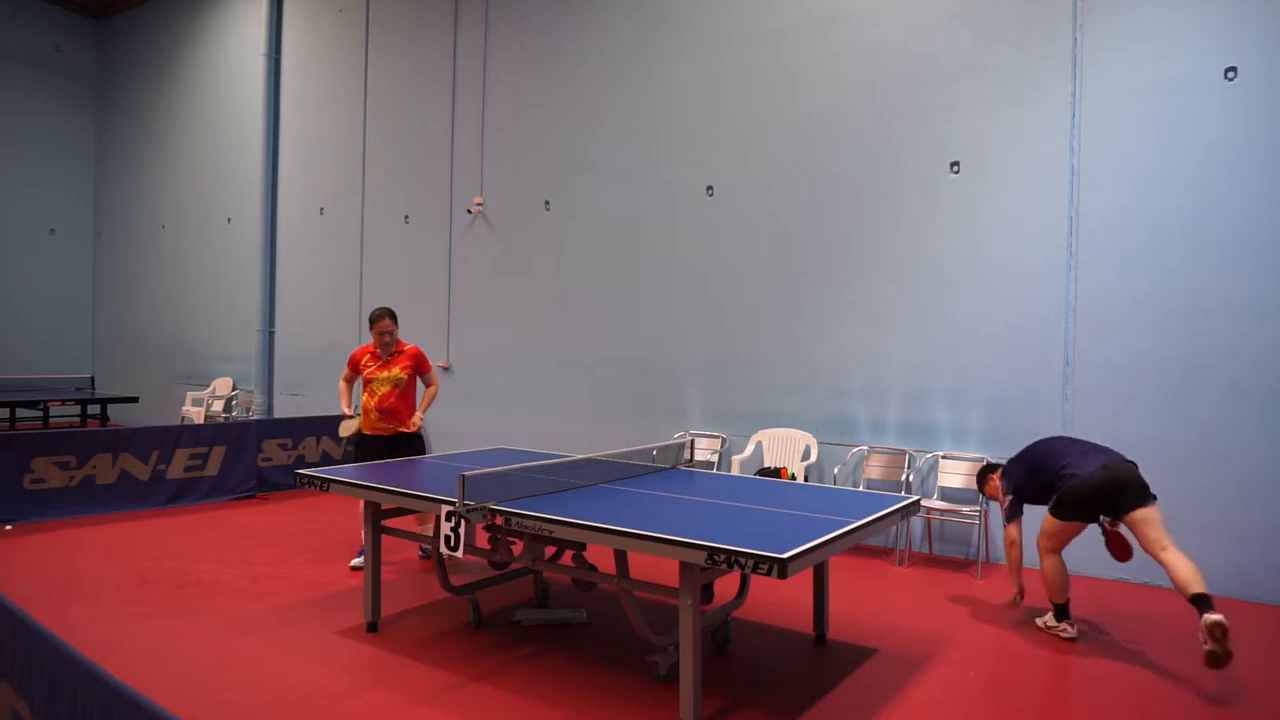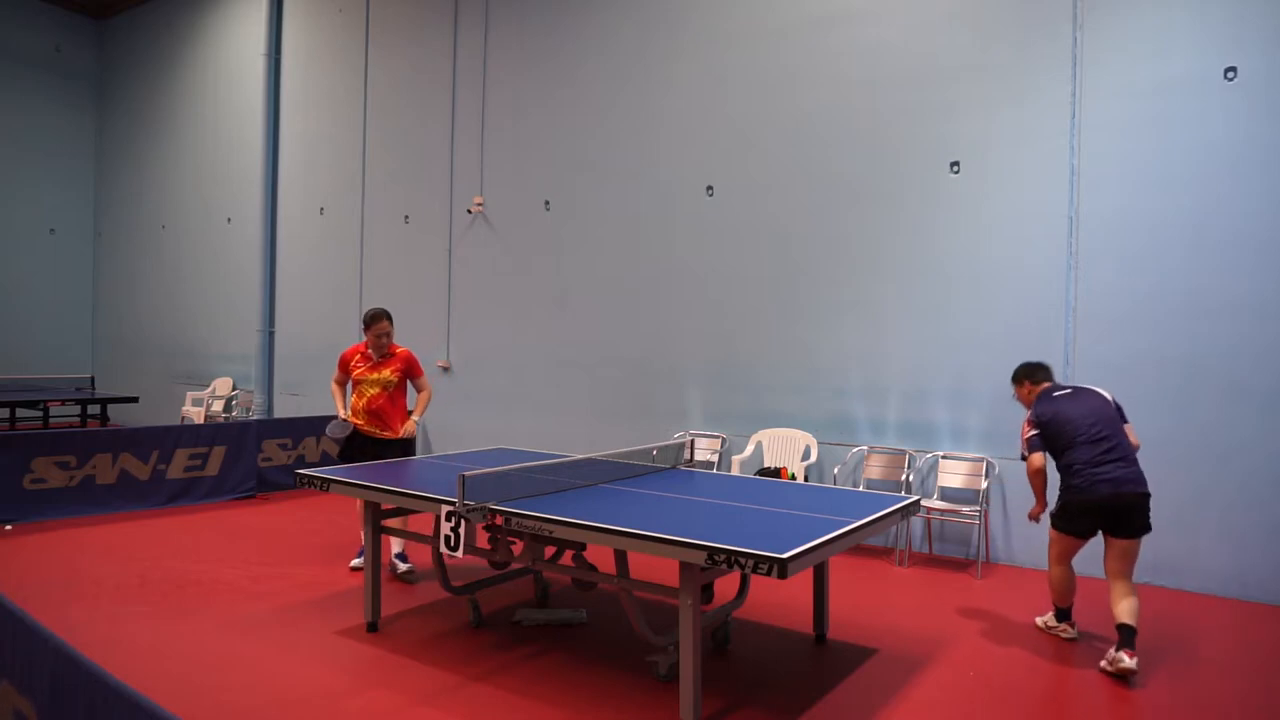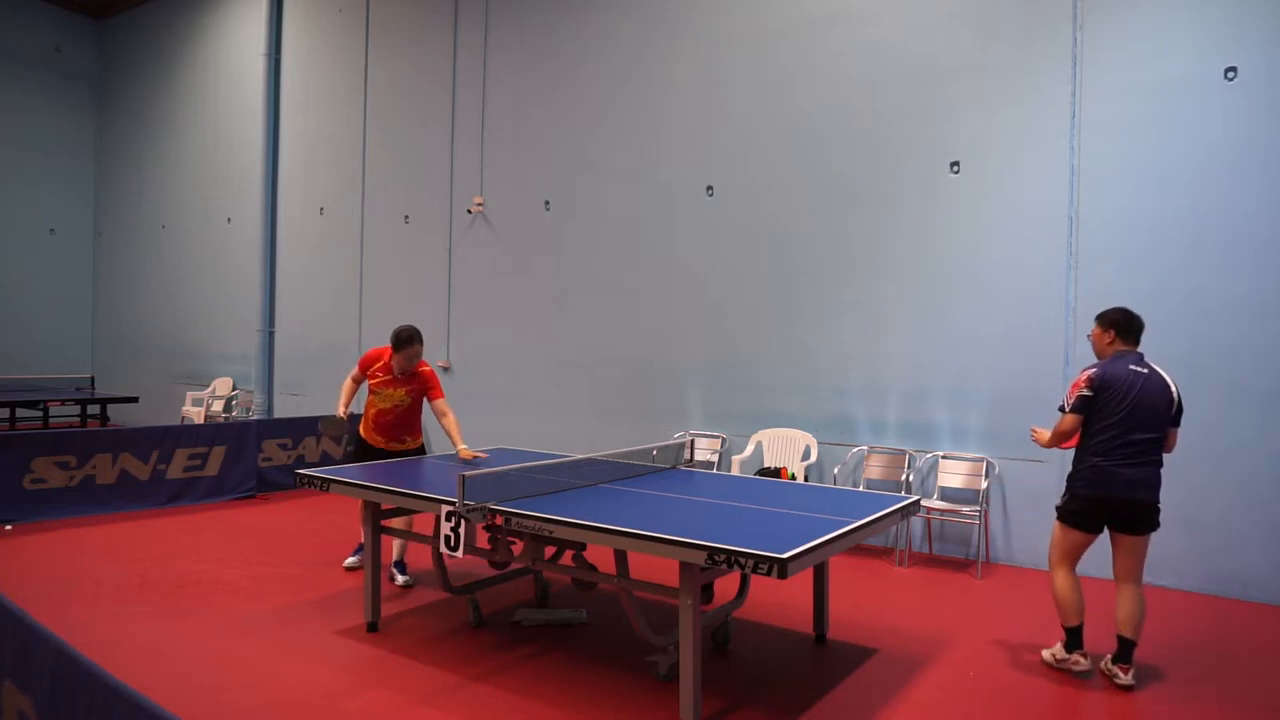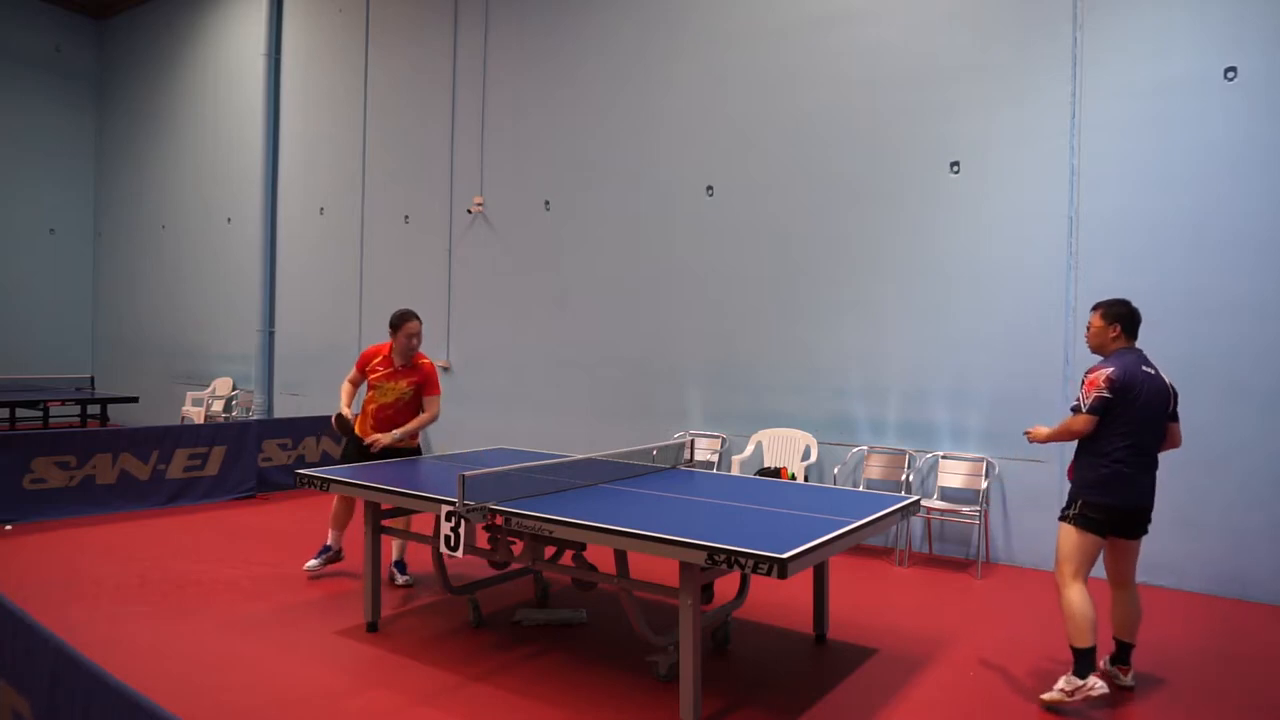
dt=0.5s
person 1, frame 1
left shoulder: (1009, 483)
right shoulder: (1044, 451)
left elbow: (1013, 538)
left wrist: (1018, 584)
right wrist: (1111, 511)
left hip: (1082, 485)
right hip: (1124, 471)
left knee: (1049, 547)
right knee: (1166, 550)
left ankle: (1061, 620)
right ankle: (1207, 612)
person 1, frame 2
left shoulder: (1036, 415)
right shoulder: (1099, 394)
left elbow: (1037, 466)
right elbow: (1132, 443)
left wrist: (1040, 504)
left hip: (1084, 493)
right hip: (1134, 490)
left knee: (1059, 558)
right knee: (1120, 580)
left ankle: (1063, 620)
right ankle: (1126, 649)
person 1, frame 3
left shoulder: (1096, 375)
right shoulder: (1165, 383)
left elbow: (1068, 427)
right elbow: (1169, 442)
left wrist: (1049, 439)
left hip: (1091, 486)
right hip: (1142, 492)
left knee: (1061, 565)
right knee: (1129, 580)
left ankle: (1073, 649)
right ankle: (1122, 664)
person 1, frame 4
left shoulder: (1106, 372)
right shoulder: (1161, 380)
left elbow: (1081, 426)
right elbow: (1172, 439)
left wrist: (1045, 435)
left hip: (1096, 492)
right hip: (1138, 495)
left knee: (1070, 580)
right knee: (1123, 582)
left ankle: (1085, 675)
right ankle: (1121, 665)
person 2, frame 1
left shoulder: (413, 354)
right shoulder: (360, 356)
left elbow: (433, 385)
right elbow: (345, 380)
left wrist: (419, 414)
right wrist: (346, 406)
left hip: (406, 433)
right hip: (370, 433)
left ankle: (427, 543)
right ankle: (367, 547)
person 2, frame 2
left shoulder: (404, 357)
right shoulder: (350, 356)
left elbow: (425, 390)
right elbow: (337, 383)
left wrist: (414, 418)
right wrist: (341, 408)
left hip: (395, 437)
right hip: (361, 434)
left ankle: (398, 554)
right ankle: (366, 548)
person 2, frame 3
left shoulder: (426, 375)
right shoulder: (374, 358)
left elbow: (444, 414)
right elbow: (353, 378)
left wrist: (461, 447)
right wrist: (342, 406)
left hip: (406, 447)
right hip: (368, 440)
left ankle: (398, 564)
right ankle: (364, 546)
person 2, frame 4
left shoulder: (425, 368)
right shoulder: (372, 355)
left elbow: (431, 413)
right elbow: (351, 382)
left wrist: (393, 435)
right wrist: (345, 408)
left hip: (402, 446)
right hip: (363, 438)
right knee: (344, 492)
left ankle: (397, 563)
right ankle: (333, 548)
